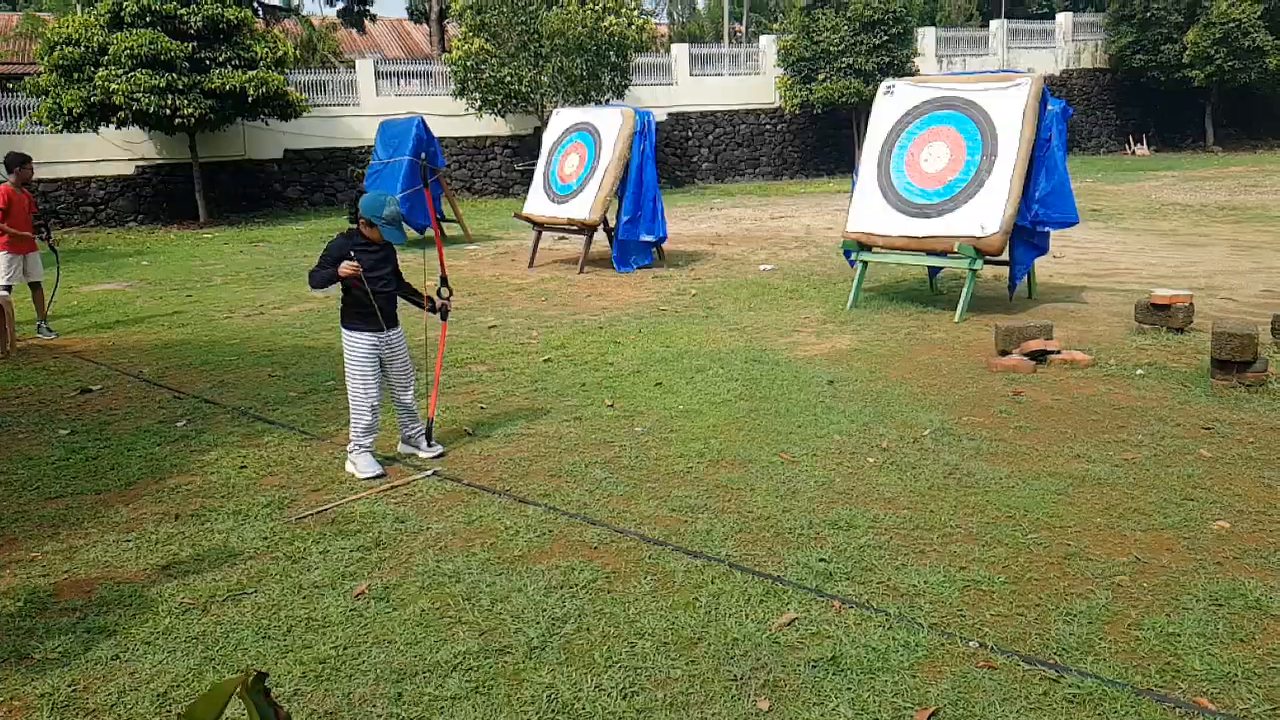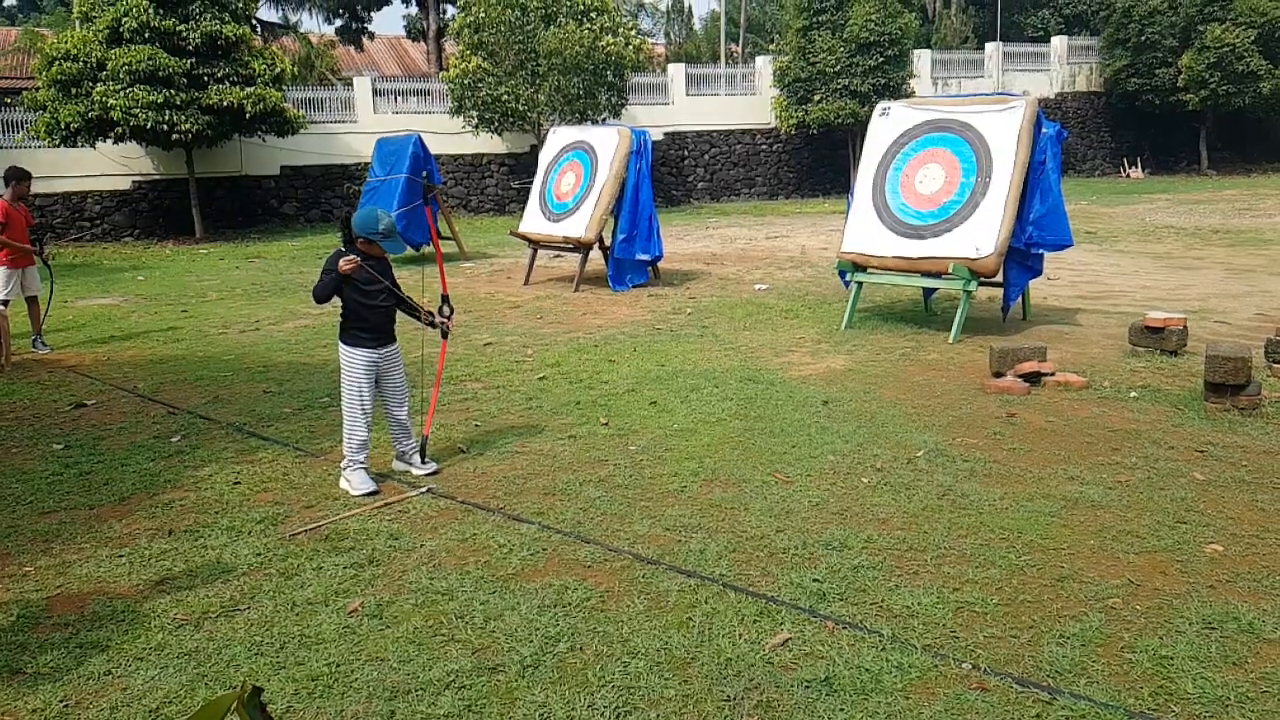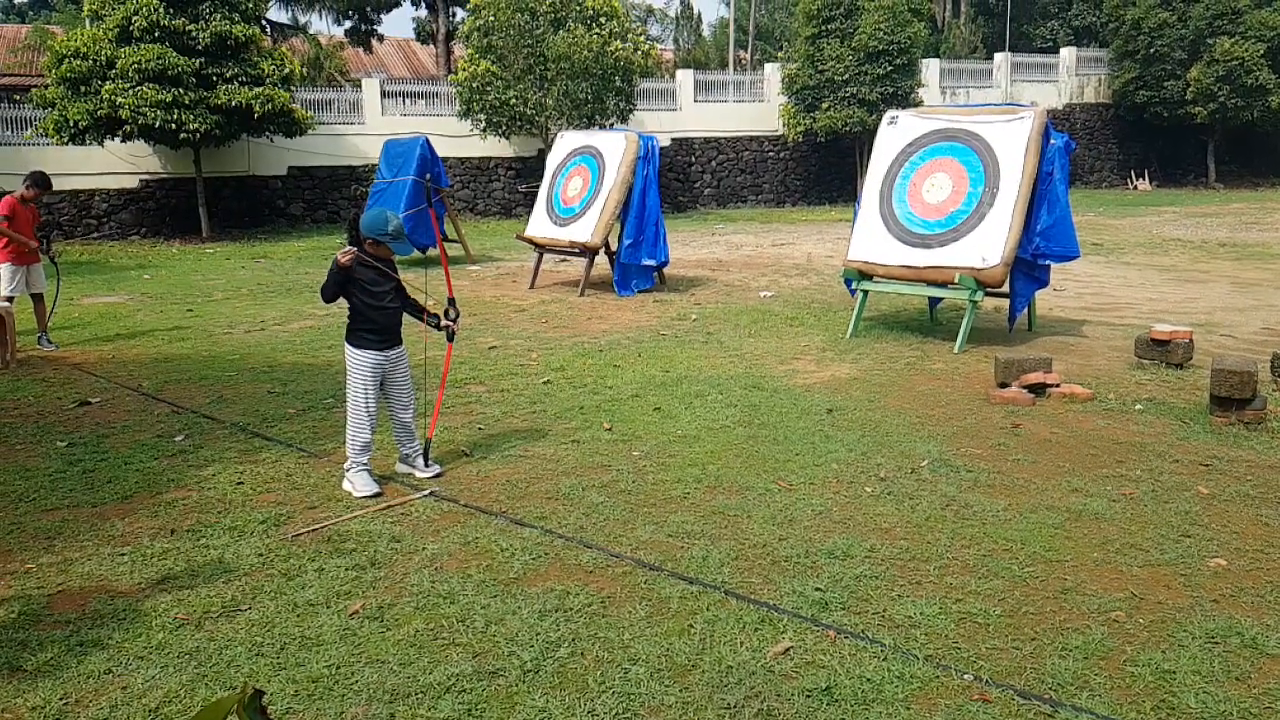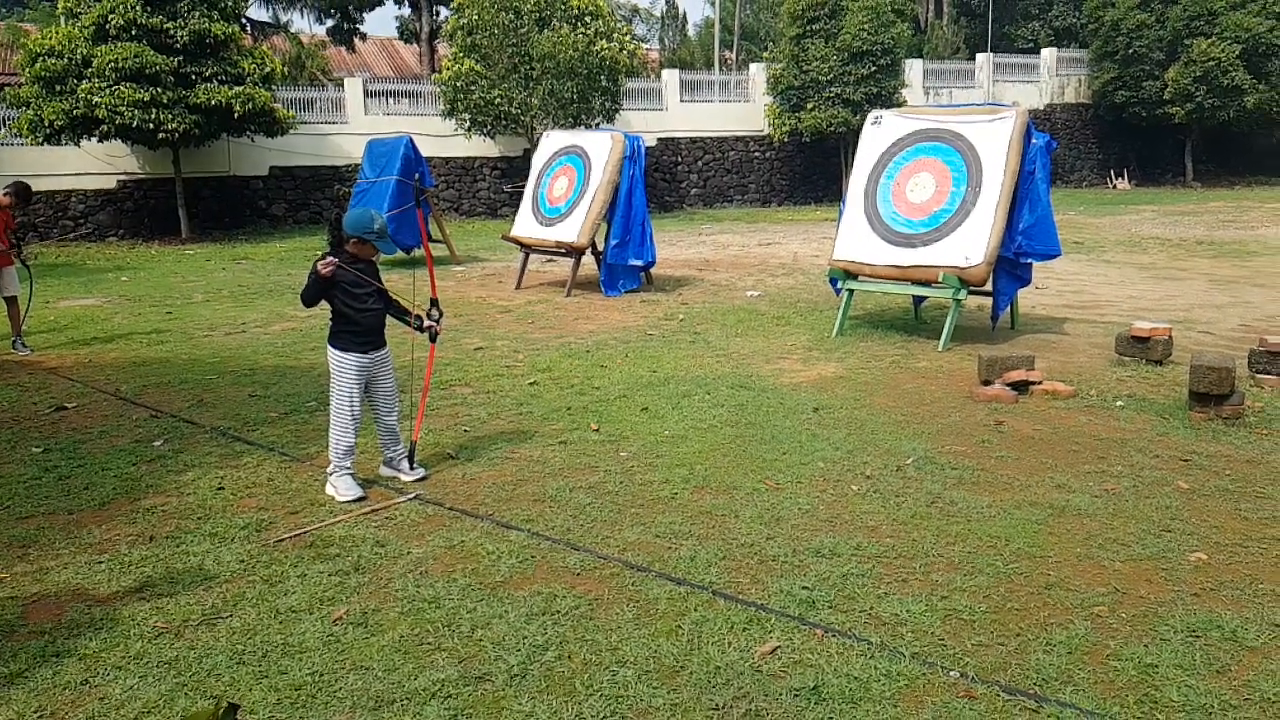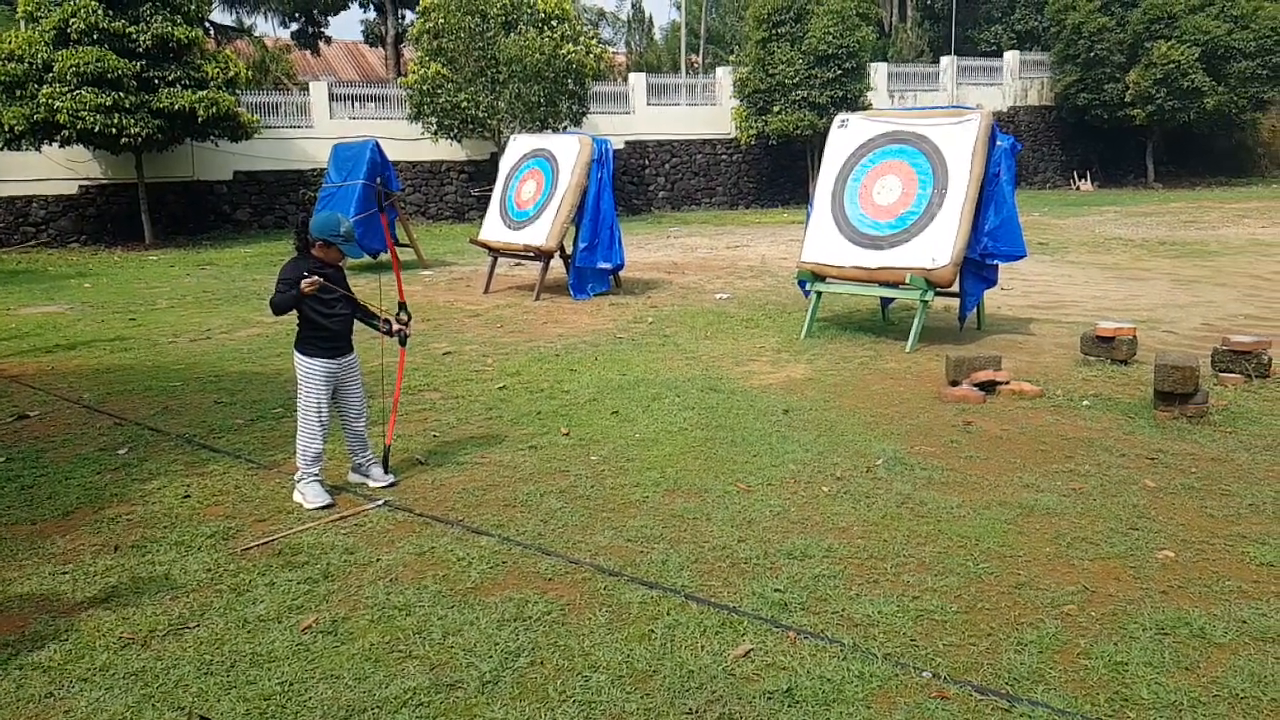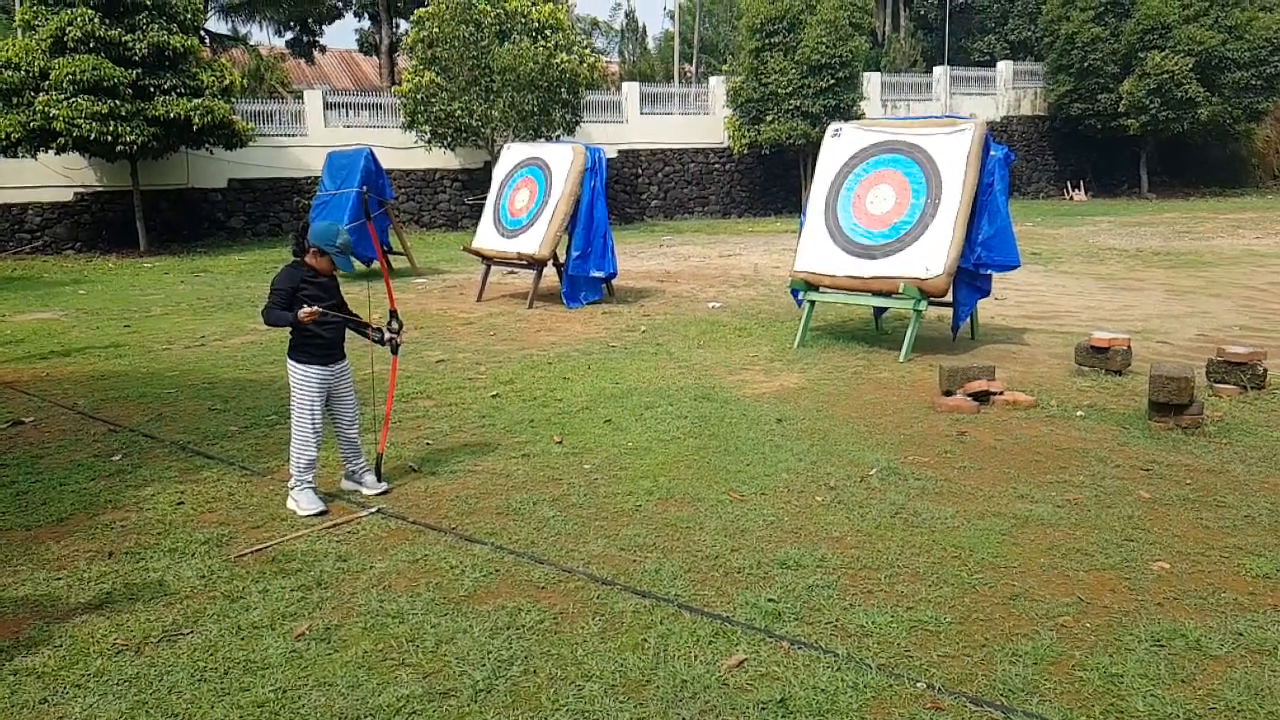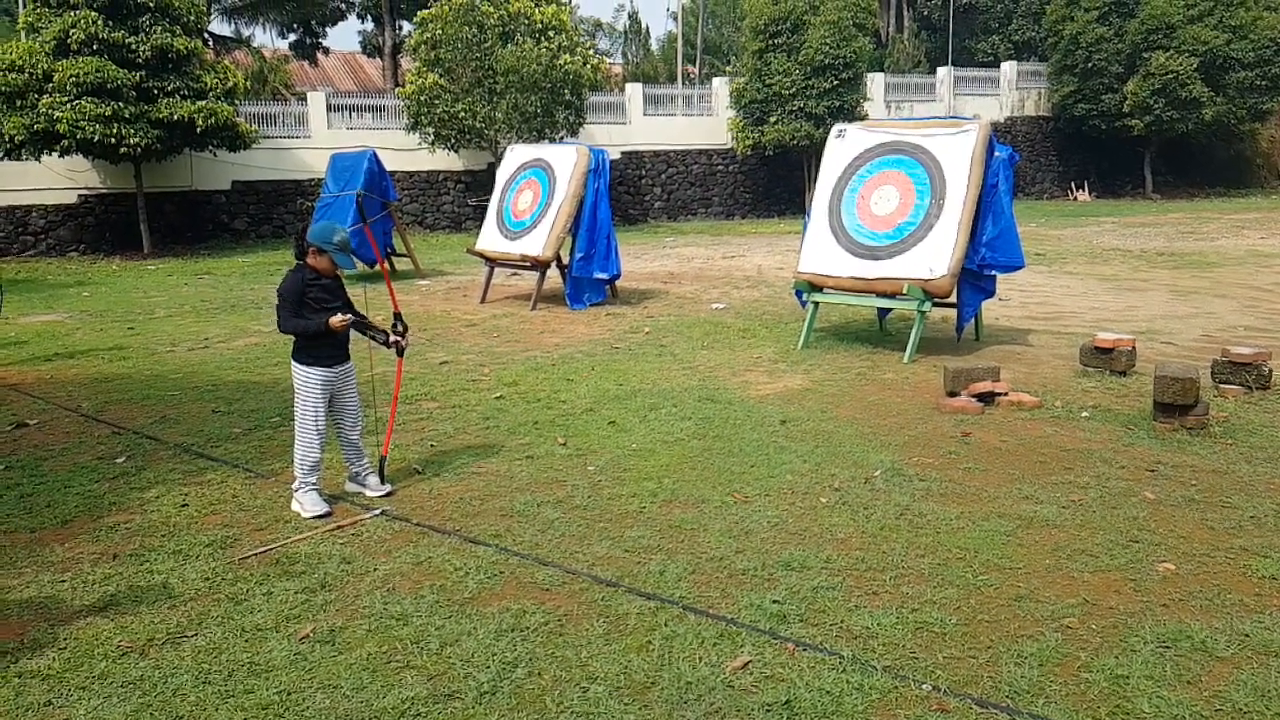
dt=0.5s
person 1, frame 1
left shoulder: (387, 247)
right shoulder: (342, 245)
right elbow: (315, 278)
left wrist: (428, 303)
right wrist: (337, 272)
left hip: (391, 330)
right hip: (359, 334)
left knee: (404, 387)
right knee: (365, 396)
left ankle: (412, 437)
right ankle: (359, 452)
person 1, frame 2
left shoulder: (382, 263)
right shoulder: (340, 260)
left elbow: (398, 297)
right elbow: (320, 296)
left wrist: (429, 318)
right wrist: (338, 274)
left hip: (388, 346)
right hip: (357, 349)
left knee: (398, 404)
right knee: (359, 410)
left ankle: (407, 453)
right ankle: (353, 468)
person 1, frame 3
left shoulder: (386, 265)
right shoulder: (349, 263)
left elbow: (404, 299)
right elbow: (328, 296)
left wrist: (435, 321)
right wrist: (340, 269)
left hip: (394, 348)
right hip: (363, 351)
left knee: (404, 406)
right knee: (363, 412)
left ankle: (411, 456)
right ankle: (356, 470)
person 1, frame 4
left shoulder: (368, 266)
right shoulder: (329, 265)
left elbow: (385, 301)
right elbow: (308, 300)
left wrist: (417, 321)
right wrist: (320, 278)
left hip: (378, 350)
right hip: (347, 354)
left knee: (388, 410)
right knee: (346, 415)
left ankle: (395, 459)
right ankle: (339, 474)
person 1, frame 5
left shoulder: (335, 270)
right shoulder: (296, 269)
left elbow: (353, 305)
right elbow: (277, 306)
left wrist: (387, 325)
right wrist: (299, 293)
left hip: (345, 356)
right hip: (314, 360)
left knee: (355, 415)
right knee: (314, 421)
left ankle: (363, 466)
right ankle: (307, 481)
person 1, frame 6
left shoulder: (329, 279)
right shoulder: (290, 277)
left elbow: (345, 314)
right elbow: (270, 314)
left wrist: (378, 335)
right wrist: (297, 317)
left hip: (338, 364)
right hip: (307, 367)
left knee: (348, 422)
right knee: (308, 428)
left ankle: (356, 472)
right ankle: (300, 488)
person 1, frame 7
left shoulder: (333, 280)
right shoulder: (295, 281)
left elbow: (352, 315)
right elbow: (285, 322)
left wrist: (384, 337)
right wrist: (325, 325)
left hip: (342, 365)
right hip: (311, 369)
left knee: (351, 424)
right knee: (311, 430)
left ankle: (360, 475)
right ankle: (304, 490)
